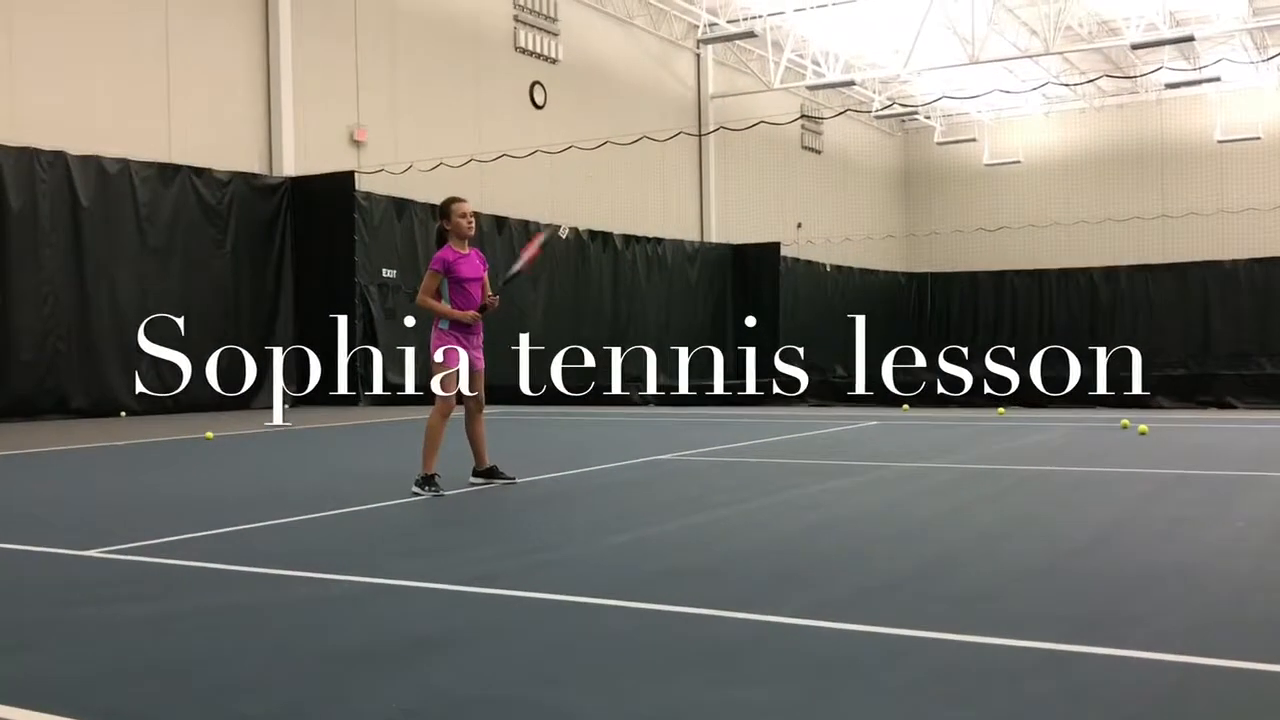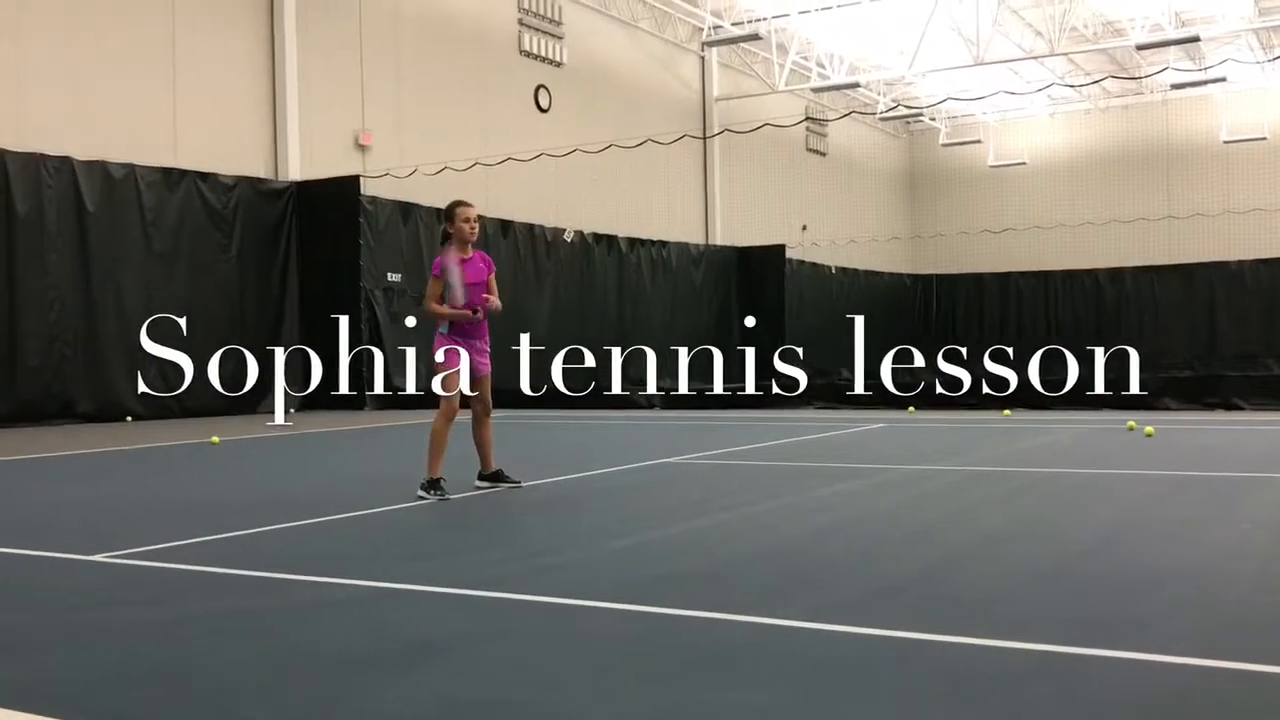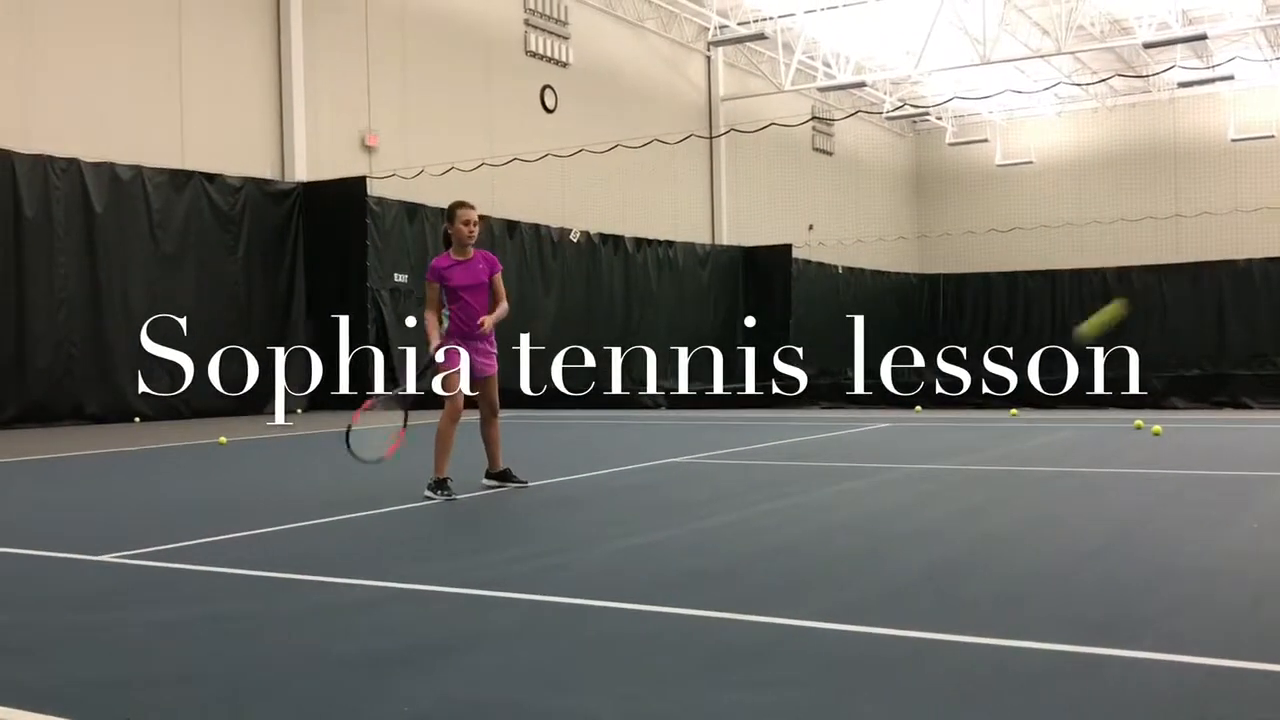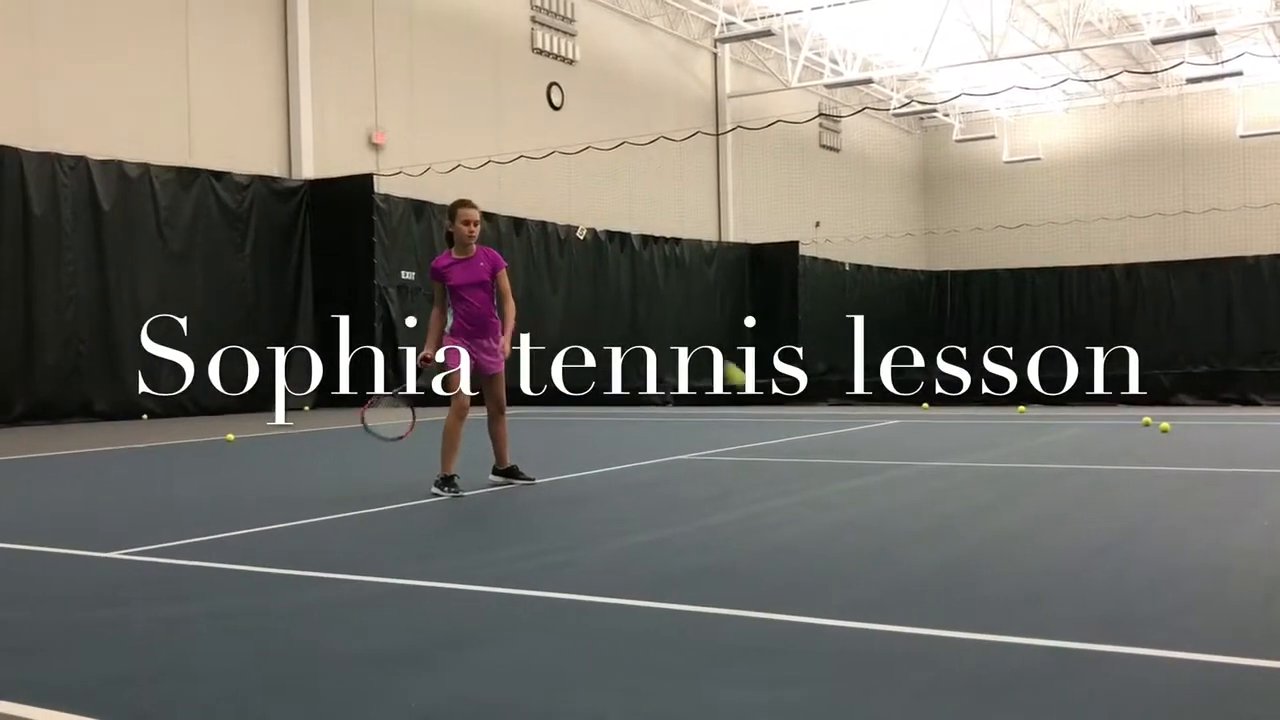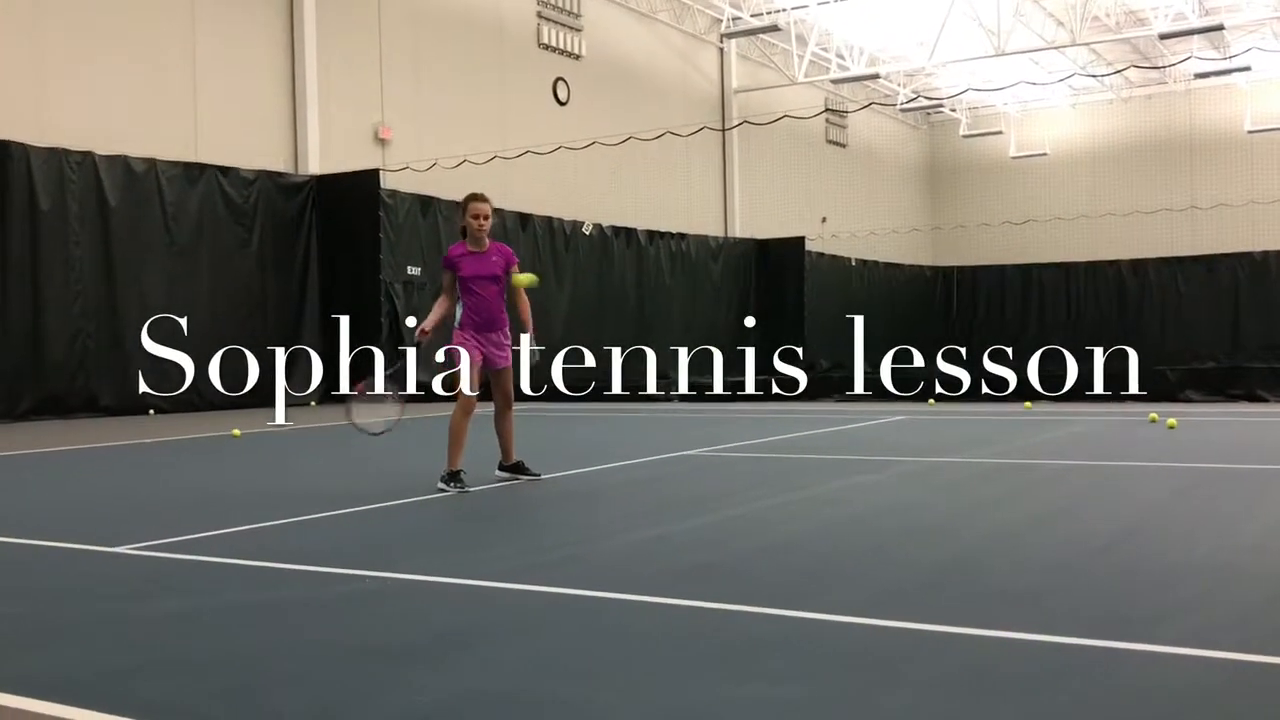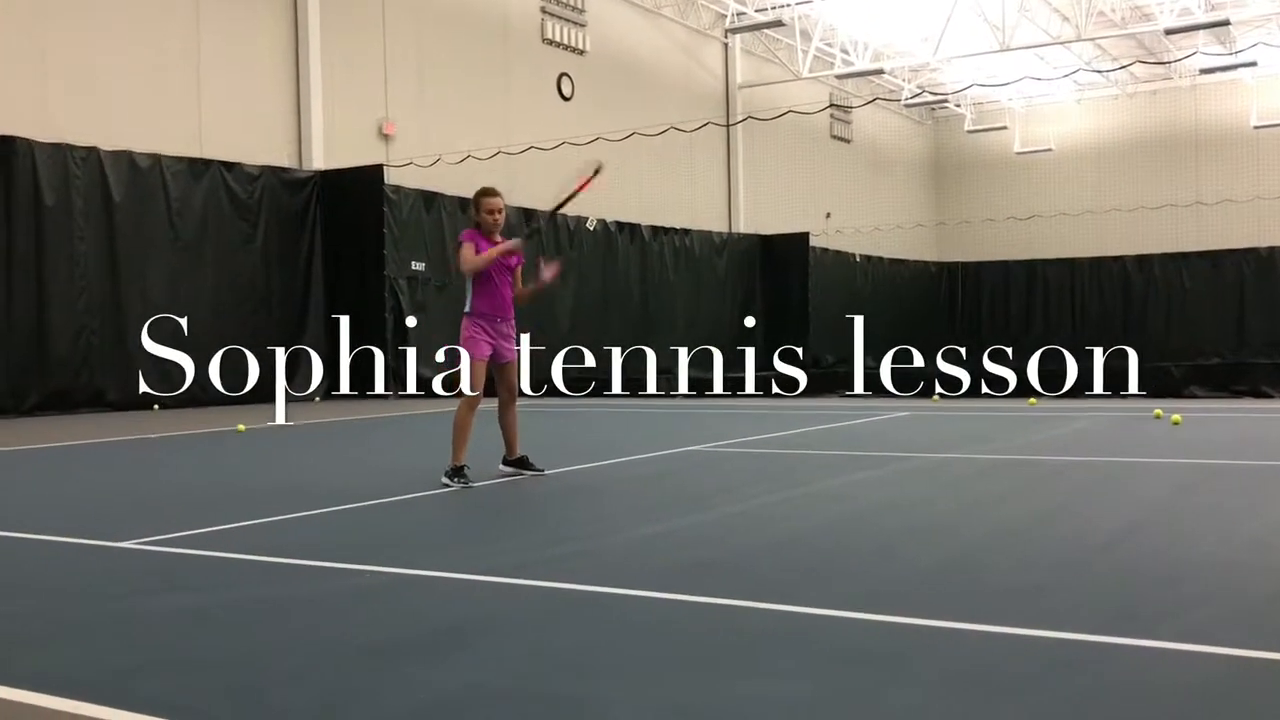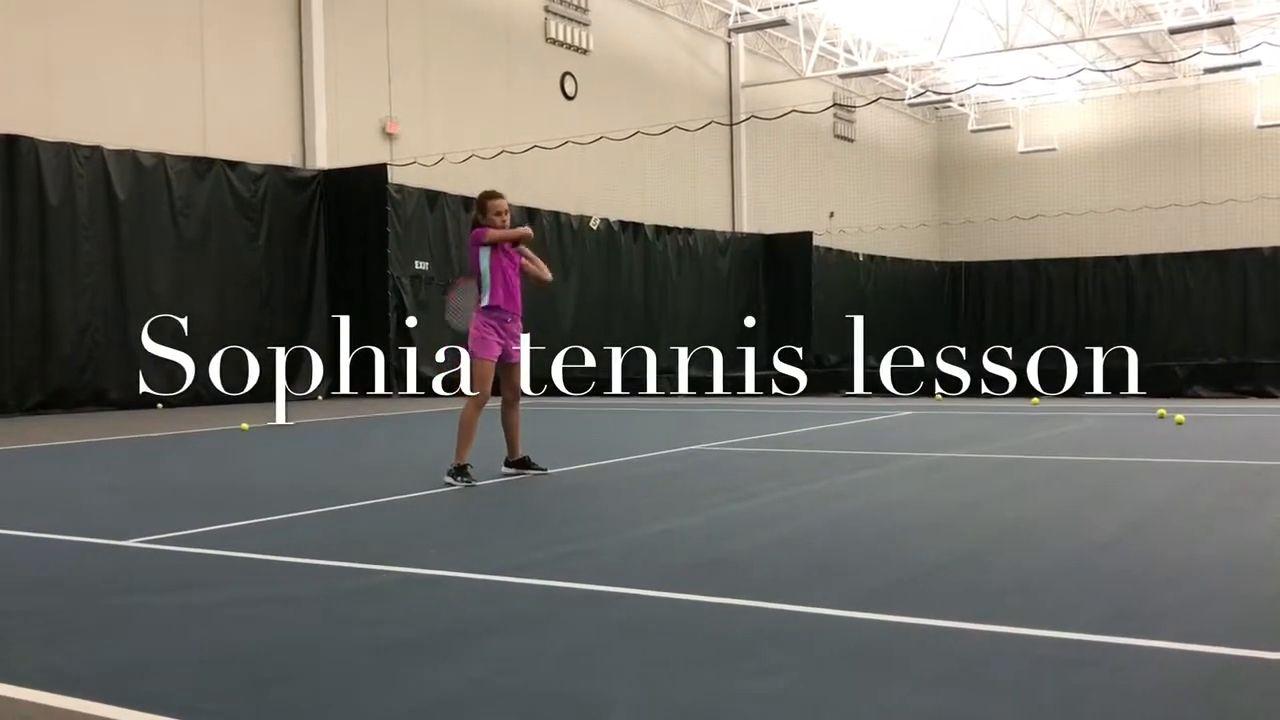
dt=0.3s
person 1, frame 1
left shoulder: (478, 257)
right shoulder: (443, 258)
left elbow: (484, 297)
right elbow: (423, 298)
left wrist: (490, 303)
right wrist: (458, 314)
left hip: (473, 338)
right hip: (449, 337)
left knee: (476, 405)
right knee: (445, 404)
left ankle: (482, 468)
right ankle: (426, 476)
person 1, frame 2
left shoulder: (484, 261)
right shoulder: (443, 263)
left elbow: (497, 303)
right elbow: (431, 305)
left wrist: (491, 304)
right wrist: (457, 314)
left hip: (479, 342)
right hip: (451, 342)
left knee: (483, 408)
right knee: (449, 408)
left ankle: (488, 472)
right ankle: (431, 480)
person 1, frame 3
left shoulder: (489, 261)
right shoulder: (438, 266)
left elbow: (503, 303)
right elbow: (431, 310)
left wrist: (492, 318)
right wrist: (434, 338)
left hip: (484, 343)
right hip: (454, 344)
left knee: (491, 409)
right knee: (454, 408)
left ankle: (495, 470)
right ankle: (438, 480)
person 1, frame 4
left shoulder: (492, 258)
right shoulder: (440, 266)
left elbow: (507, 300)
right elbow: (439, 308)
left wrist: (507, 336)
right wrist: (429, 346)
left hip: (490, 341)
right hip: (458, 342)
left knee: (498, 406)
right knee: (460, 406)
left ankle: (502, 467)
right ankle: (445, 477)
person 1, frame 5
left shoulder: (504, 253)
right shoulder: (453, 255)
left elbow: (519, 296)
right elbow: (447, 297)
left wrist: (529, 336)
right wrist: (429, 322)
left hip: (499, 335)
right hip: (468, 335)
left knee: (505, 401)
right knee: (466, 401)
left ankle: (508, 463)
right ankle: (451, 472)
person 1, frame 6
left shoulder: (513, 251)
right shoulder: (469, 237)
left elbow: (517, 295)
right elbow: (469, 267)
left wrist: (541, 280)
right wrist: (502, 247)
left hip: (505, 326)
right hip: (477, 325)
left knee: (509, 395)
right knee: (472, 396)
left ankle: (513, 457)
right ankle: (455, 467)
person 1, frame 7
left shoulder: (512, 251)
right shoulder: (480, 237)
left elbow: (546, 276)
right elbow: (526, 232)
left wrist: (521, 247)
right wrist: (518, 236)
left hip: (512, 325)
right hip: (488, 324)
left knee: (513, 395)
right knee: (480, 396)
left ankle: (514, 458)
right ankle: (458, 466)
